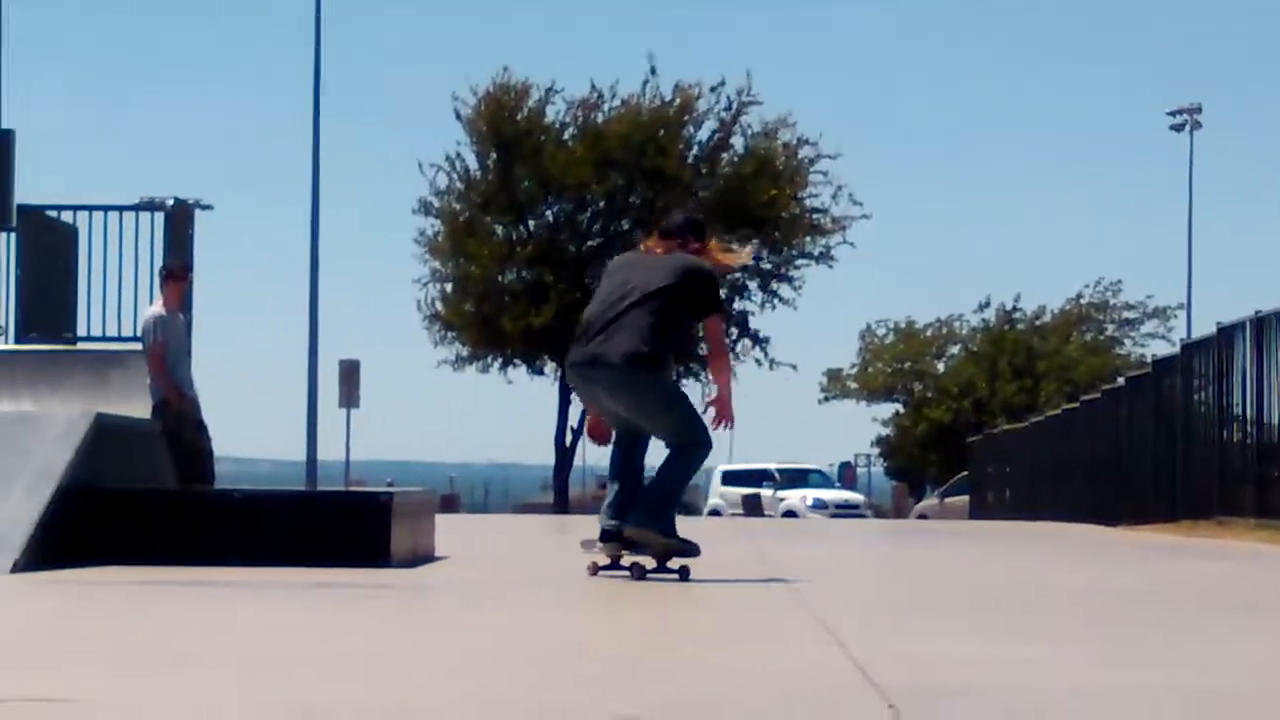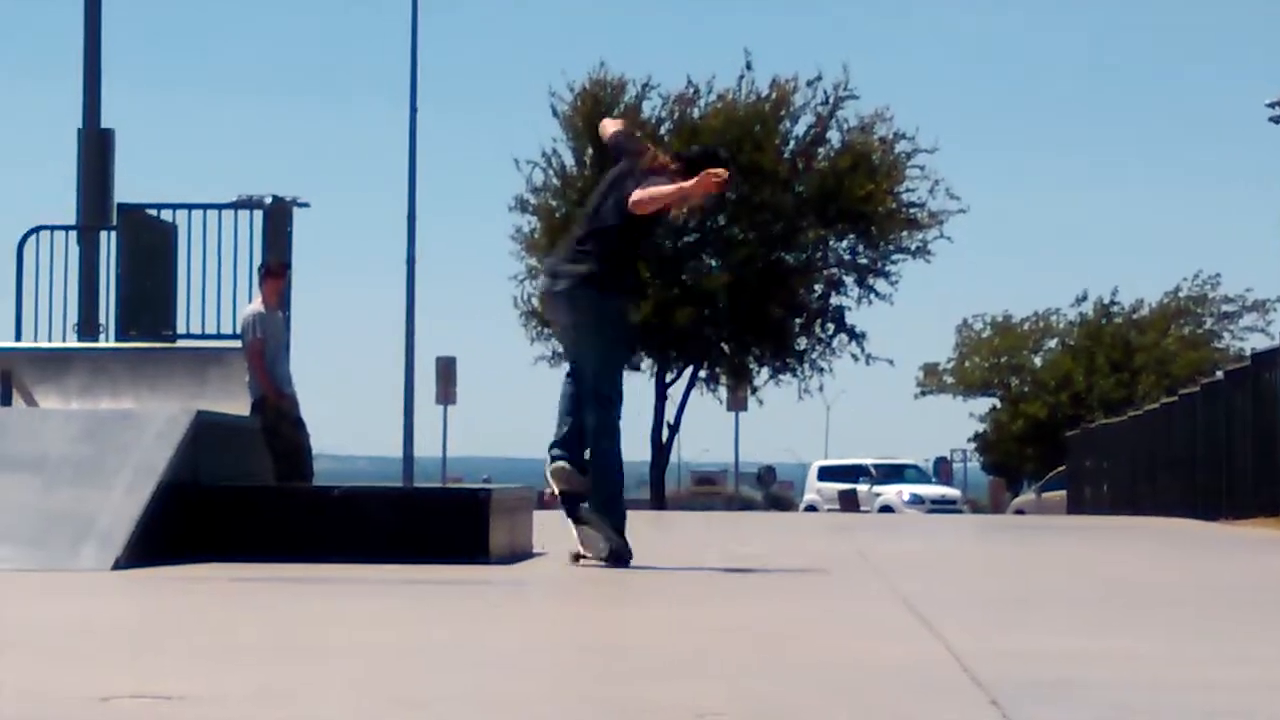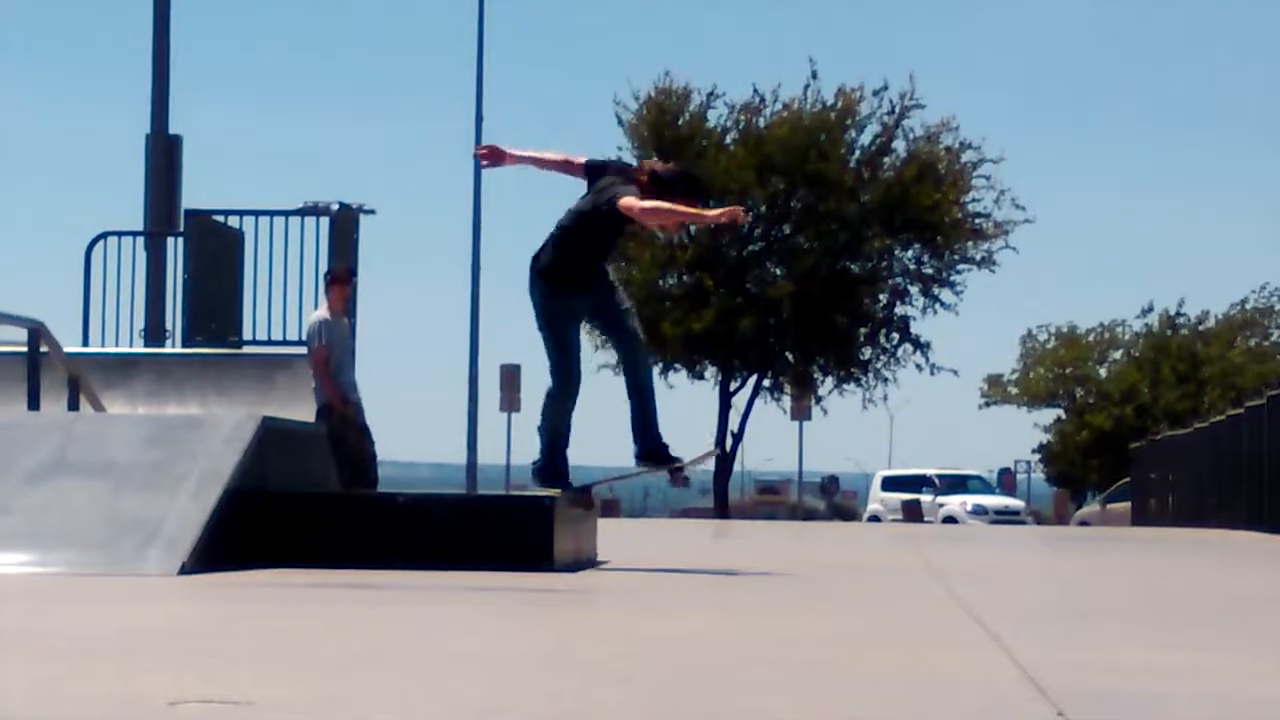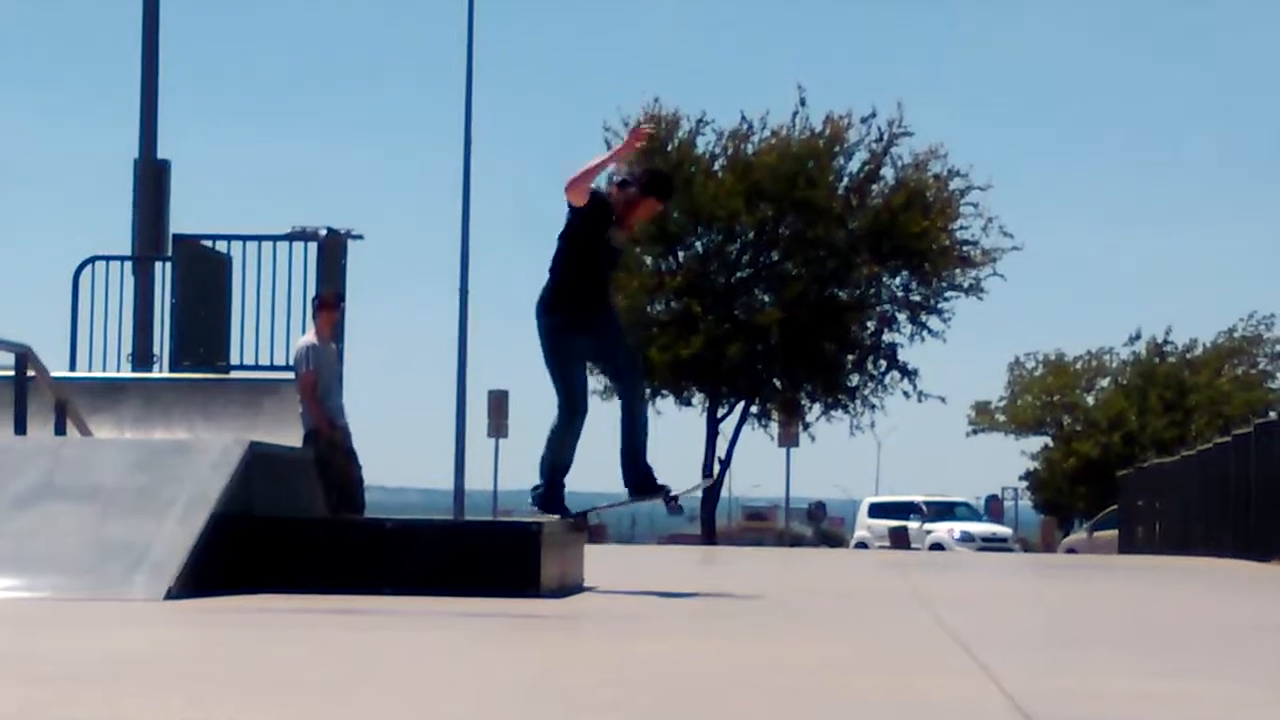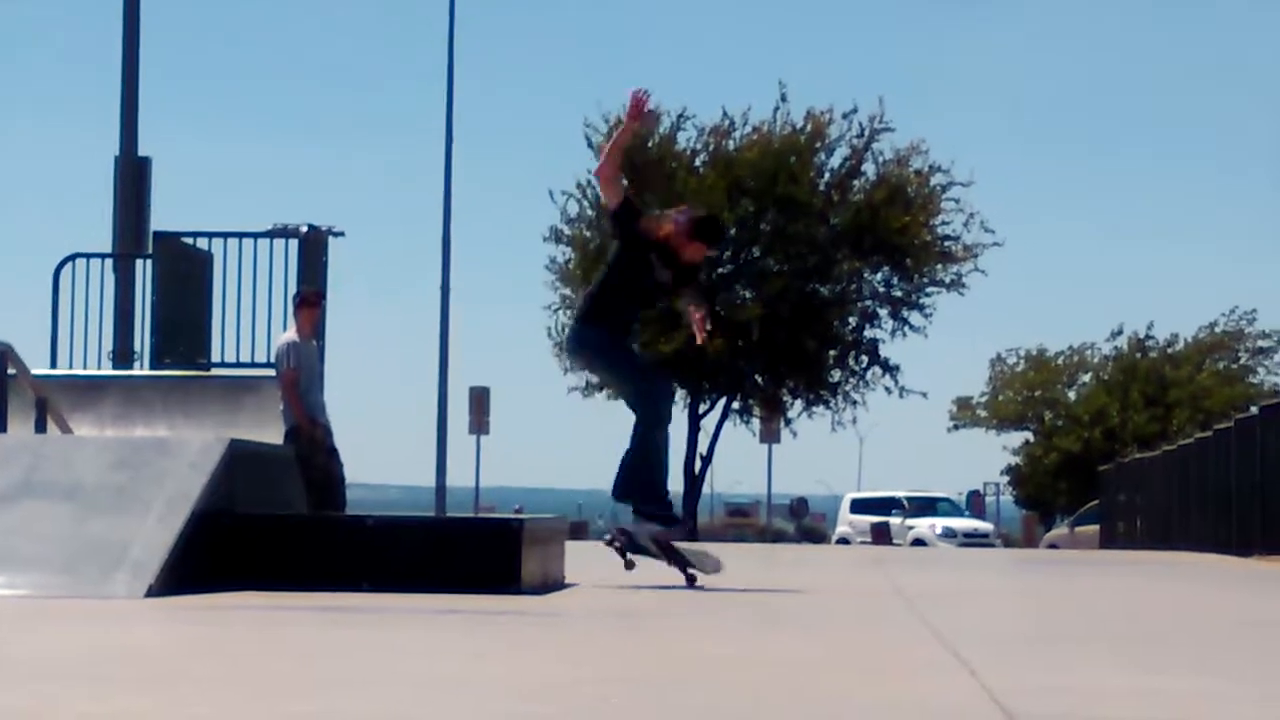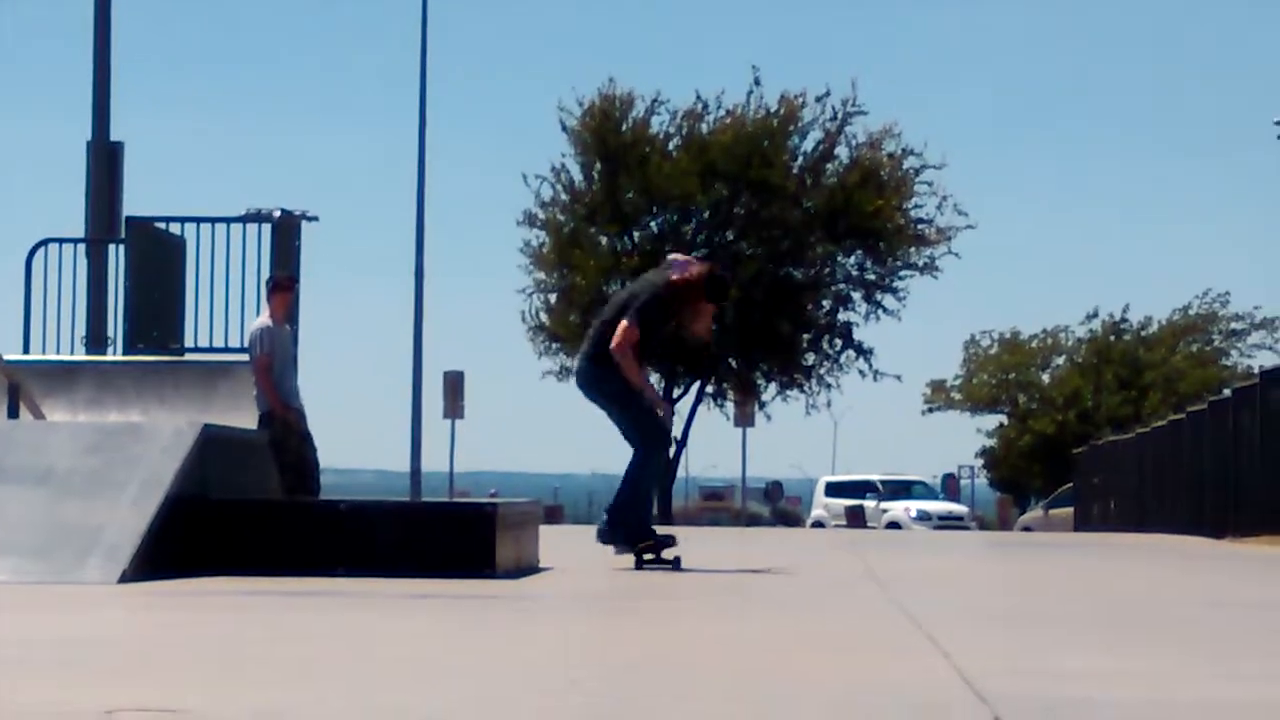
dt=0.5s
person 1, frame 1
left shoulder: (620, 263)
right shoulder: (699, 272)
right elbow: (717, 351)
left wrist: (595, 410)
right wrist: (724, 396)
left hip: (580, 370)
right hip: (634, 370)
left knee: (630, 435)
right knee: (692, 444)
left ankle: (615, 524)
right ankle: (650, 519)
person 1, frame 2
left shoulder: (631, 159)
right shoulder: (654, 184)
left elbow: (609, 127)
right elbow: (638, 202)
right wrist: (690, 184)
left hip: (556, 285)
right hip: (591, 289)
left knee: (583, 373)
right knee: (604, 400)
left ankle: (564, 454)
right ankle: (606, 510)
person 1, frame 3
left shoulder: (620, 174)
right shoulder: (620, 194)
left elbow: (566, 162)
right elbow: (644, 210)
left wrist: (510, 157)
right wrist: (709, 216)
left hip: (591, 278)
right hip: (553, 285)
left knee: (634, 348)
right knee: (567, 378)
left ankle: (649, 447)
right ankle: (550, 469)
person 1, frame 4
left shoulder: (618, 221)
right shoulder: (595, 209)
right elbow: (573, 188)
right wrist: (621, 151)
left hip: (599, 315)
right hip: (561, 318)
left knee: (634, 392)
right knee: (573, 406)
left ankle: (639, 479)
right ankle: (548, 492)
person 1, frame 5
left shoulder: (682, 266)
right shoulder: (641, 234)
left elbow: (693, 297)
right elbow: (605, 175)
left wrist: (699, 319)
right wrist: (630, 127)
left hip: (613, 338)
right hip: (593, 335)
left knee: (654, 399)
right knee: (657, 393)
left ankle: (648, 508)
right ankle: (648, 506)
person 1, frame 6
left shoulder: (671, 279)
right shoulder: (656, 295)
left elbow: (677, 259)
right elbow: (619, 347)
right wrist: (649, 394)
left hip: (600, 369)
right hip: (599, 368)
left knee: (655, 437)
right knee: (654, 441)
left ankle: (635, 527)
right ankle: (616, 525)
person 2, frame 1
left shoulder: (179, 317)
right shoulder: (155, 317)
right elbow: (155, 363)
left wrist: (189, 397)
right wrist: (176, 399)
left hip: (186, 400)
right hip: (169, 403)
left knee: (201, 456)
right knee: (178, 461)
person 2, frame 2
left shoulder: (278, 314)
right shoulder: (254, 315)
right elbow: (255, 360)
left wrist: (288, 394)
right wrist: (274, 397)
left hip: (284, 397)
right hip: (268, 400)
left knee: (300, 454)
right knee: (277, 458)
person 2, frame 3
left shoulder: (344, 321)
right shoulder: (320, 321)
right elbow: (320, 367)
left wrist: (353, 402)
right wrist: (340, 404)
left hip: (350, 404)
right hip: (333, 407)
left knee: (365, 461)
right knee: (342, 465)
person 2, frame 4
left shoulder: (331, 346)
right shoulder: (308, 346)
right elbow: (307, 393)
left wrist: (340, 427)
right wrist: (327, 429)
left hip: (337, 429)
right hip: (321, 432)
left knee: (352, 486)
right knee: (328, 490)
person 2, frame 5
left shoulder: (312, 344)
right shoulder: (289, 344)
right elbow: (288, 389)
left wrist: (322, 425)
right wrist: (308, 427)
left hip: (319, 426)
right hip: (302, 429)
left knee: (334, 483)
right knee: (309, 487)
person 2, frame 6
left shoulder: (286, 329)
right shoulder: (262, 328)
right elbow: (262, 374)
left wrist: (295, 408)
right wrist: (281, 411)
left hip: (292, 410)
right hip: (276, 414)
left knee: (307, 467)
right knee: (284, 471)
